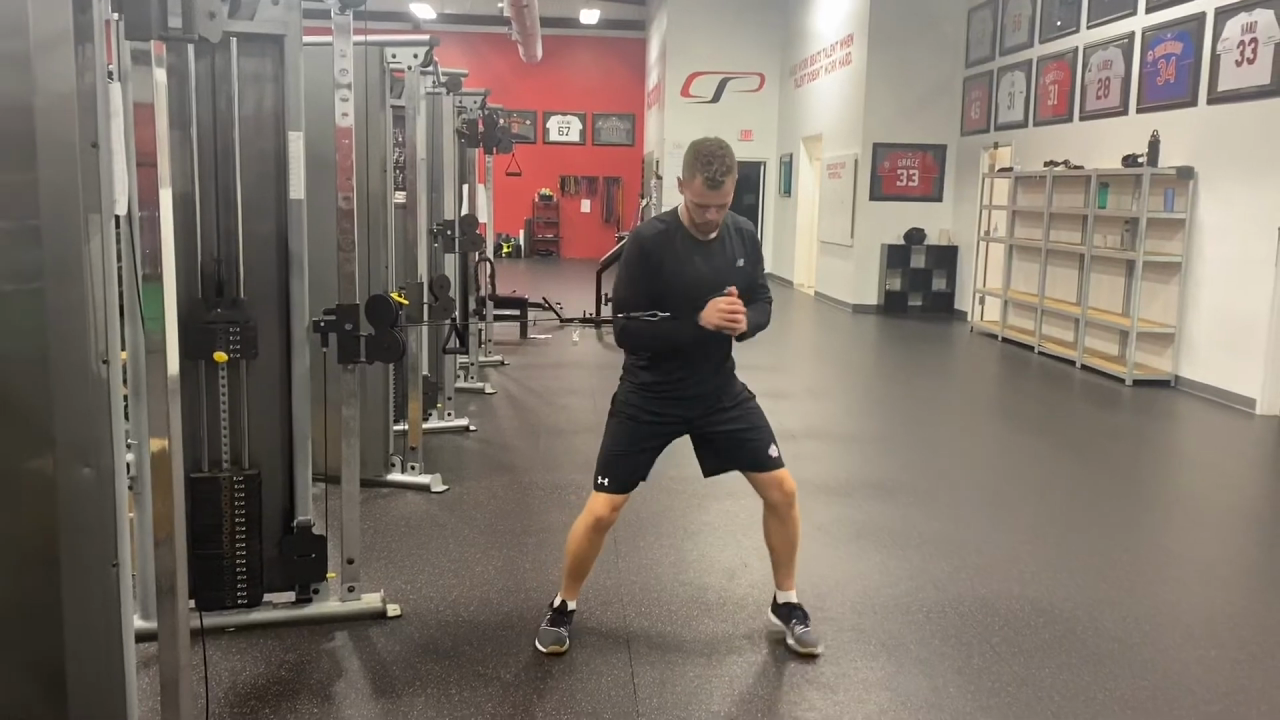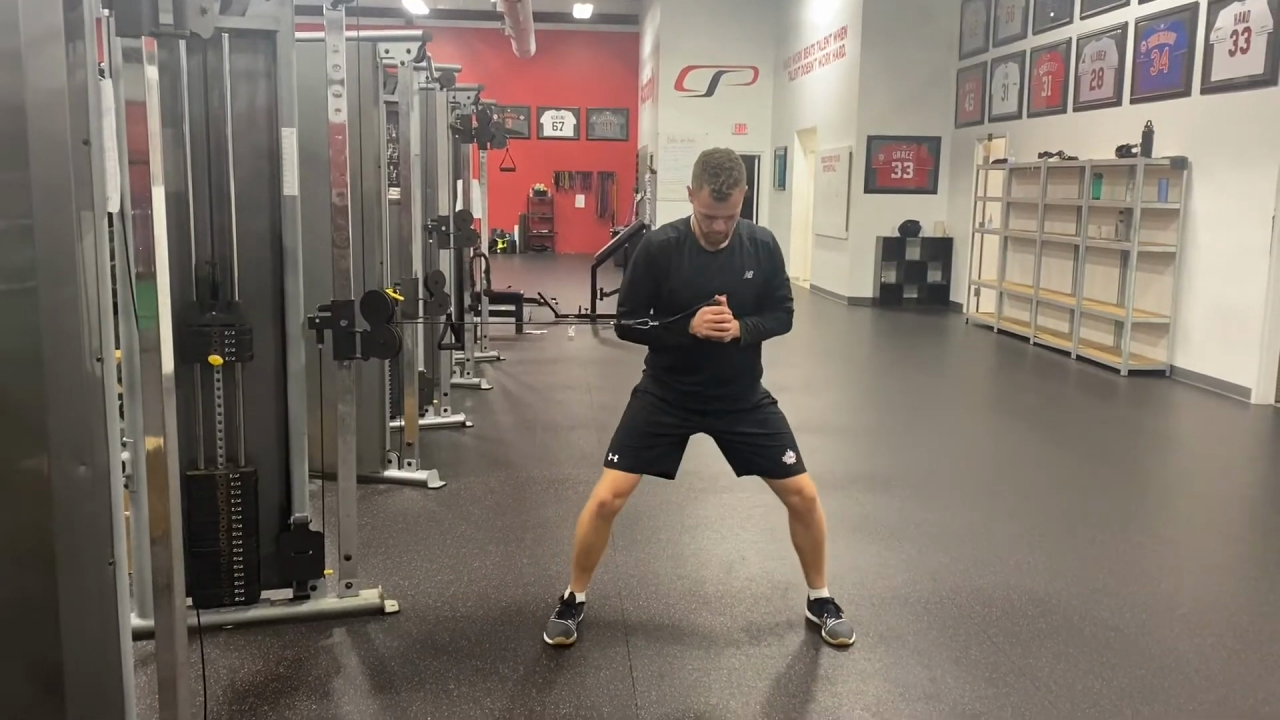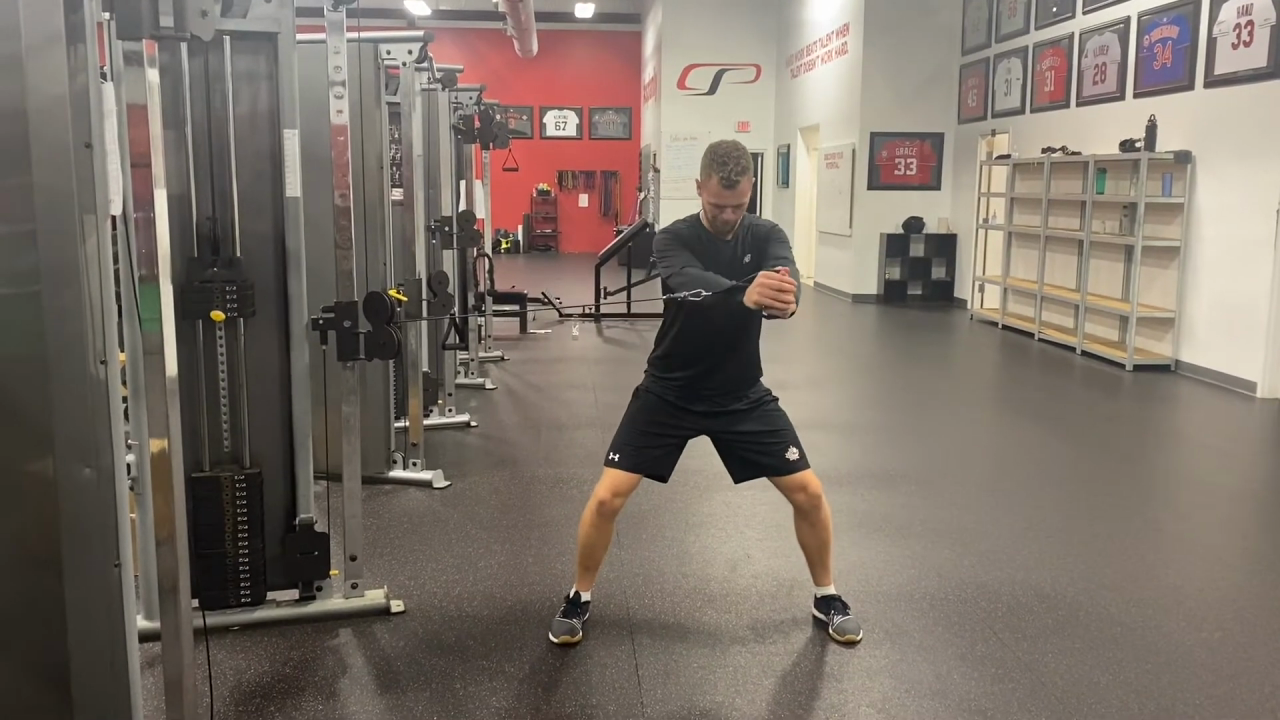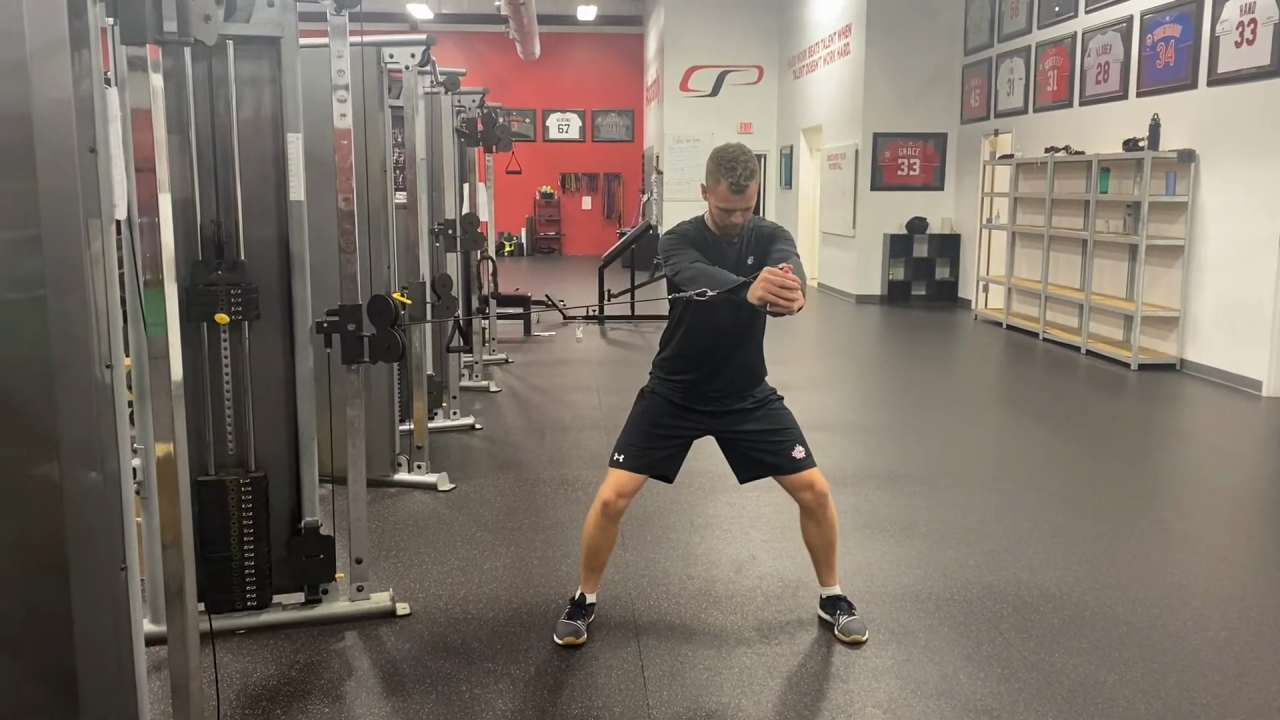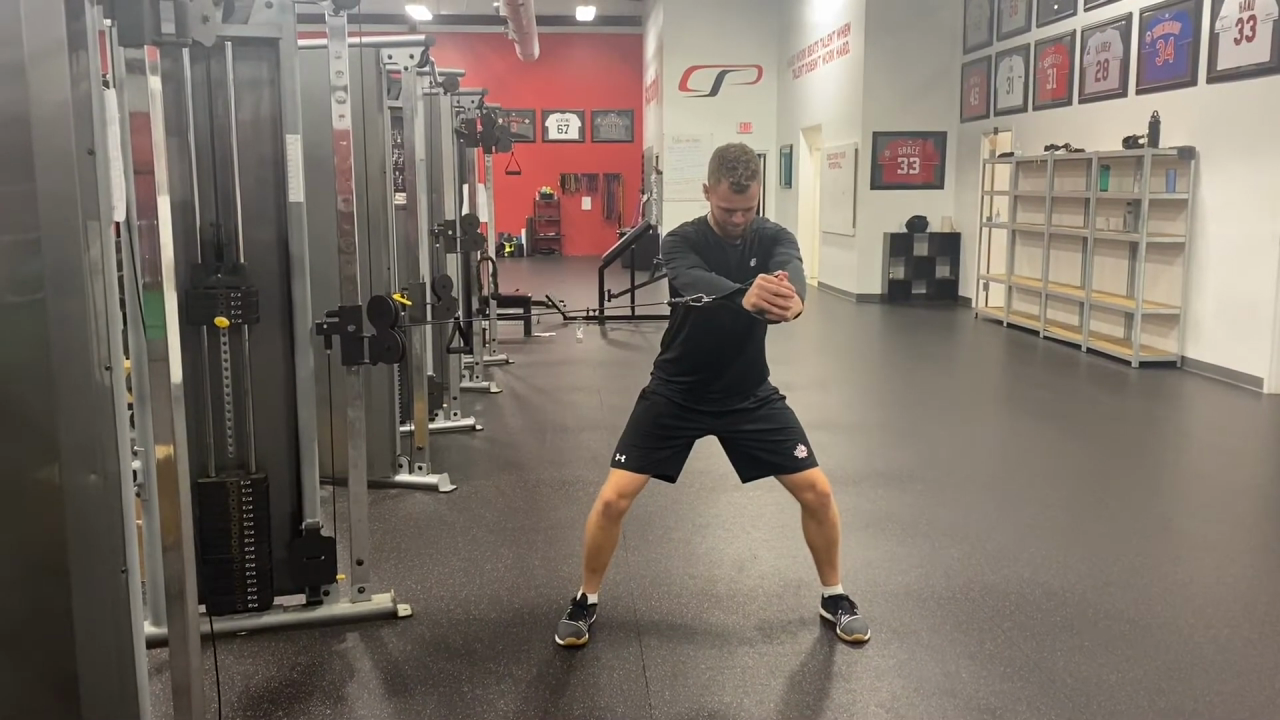
dt=1s
person 1, frame 1
left shoulder: (744, 236)
right shoulder: (649, 240)
left elbow: (759, 306)
right elbow: (627, 330)
left wrist: (744, 321)
right wrist: (699, 320)
left hip: (719, 392)
right hip: (648, 396)
left knee: (781, 488)
right knee: (602, 511)
left ankle: (786, 603)
right ankle: (562, 608)
person 1, frame 2
left shoulder: (762, 245)
right shoulder: (658, 248)
left elbow: (782, 314)
right elbow: (627, 323)
left wrist: (741, 328)
right wrist: (688, 327)
left hip: (742, 397)
right hip: (666, 394)
left knee: (803, 495)
right knee: (606, 498)
left ankle: (820, 600)
right ankle: (573, 599)
person 1, frame 3
left shoulder: (765, 236)
right shoulder: (674, 239)
left elbow: (786, 278)
right elbow: (692, 286)
left wrist: (782, 295)
right wrist: (746, 295)
left hip: (742, 394)
right hip: (669, 393)
left knee: (809, 493)
right knee: (606, 499)
left ankle: (826, 597)
right ankle: (579, 597)
person 1, frame 4
left shoulder: (770, 237)
right shoulder: (679, 241)
left elbow: (790, 269)
right elbow: (700, 279)
left wrist: (791, 292)
right wrist: (750, 289)
left hip: (747, 395)
right hip: (674, 394)
left knee: (815, 492)
right knee: (611, 499)
left ankle: (832, 597)
right ankle: (585, 599)
person 1, frame 5
left shoulder: (774, 239)
right shoulder: (681, 242)
left elbow: (790, 273)
right elbow: (697, 284)
left wrist: (790, 297)
right wrist: (745, 297)
left hip: (749, 394)
right hip: (676, 394)
left knee: (817, 492)
right knee: (613, 500)
left ankle: (834, 596)
right ankle: (586, 600)
